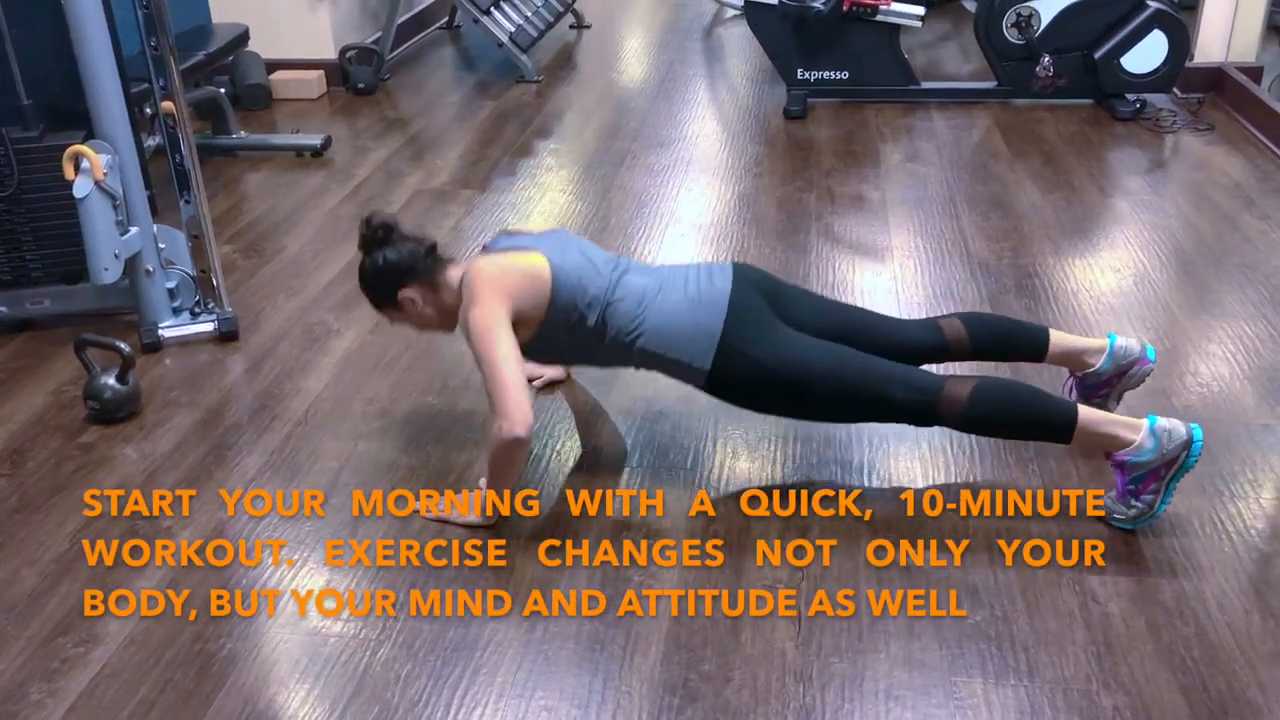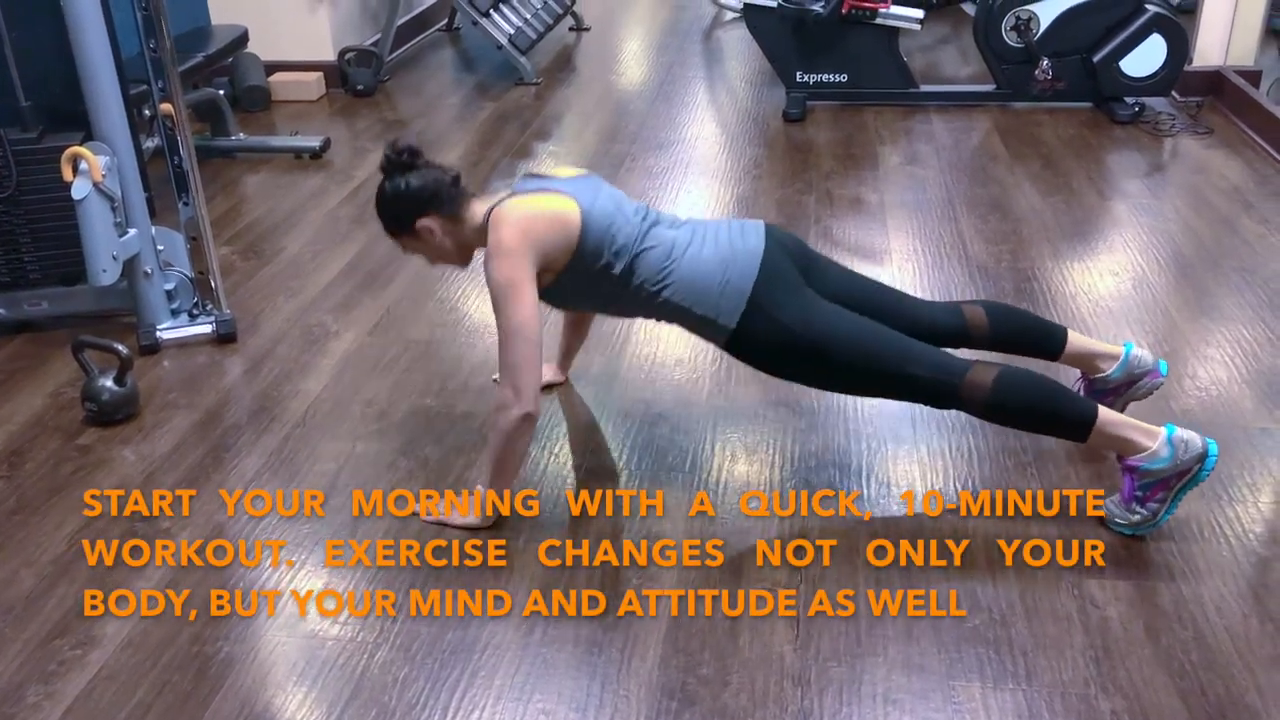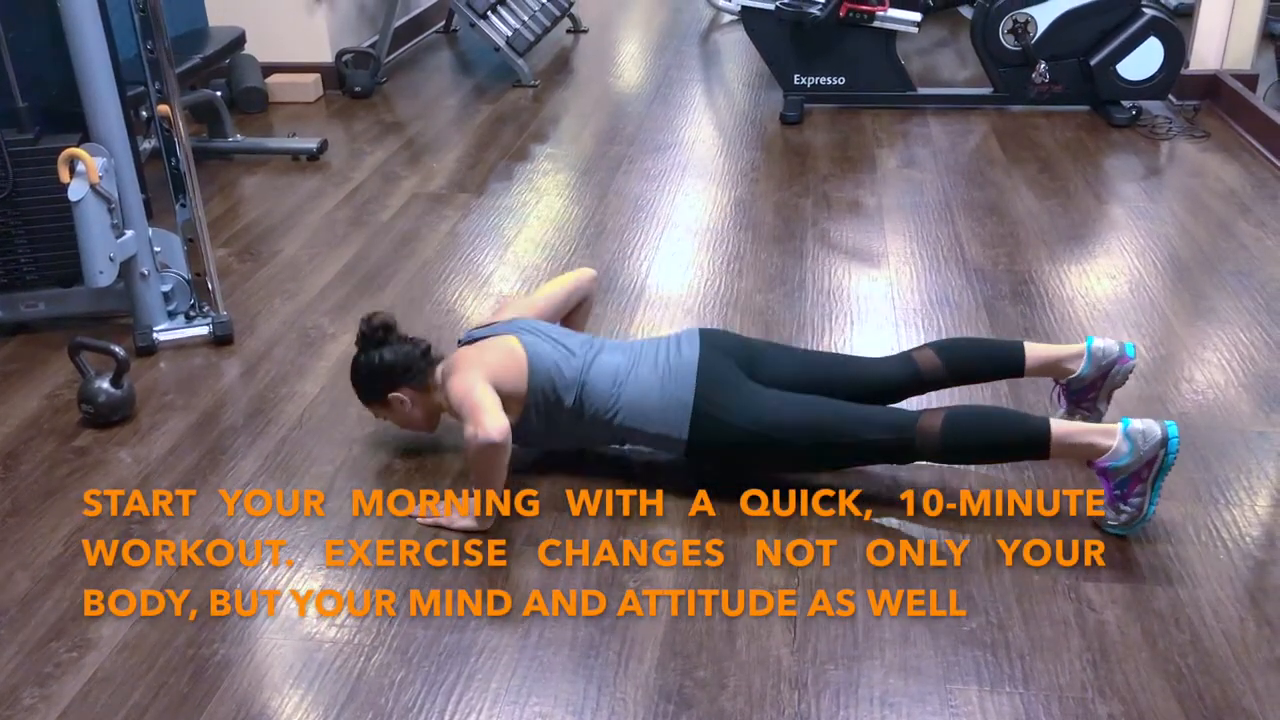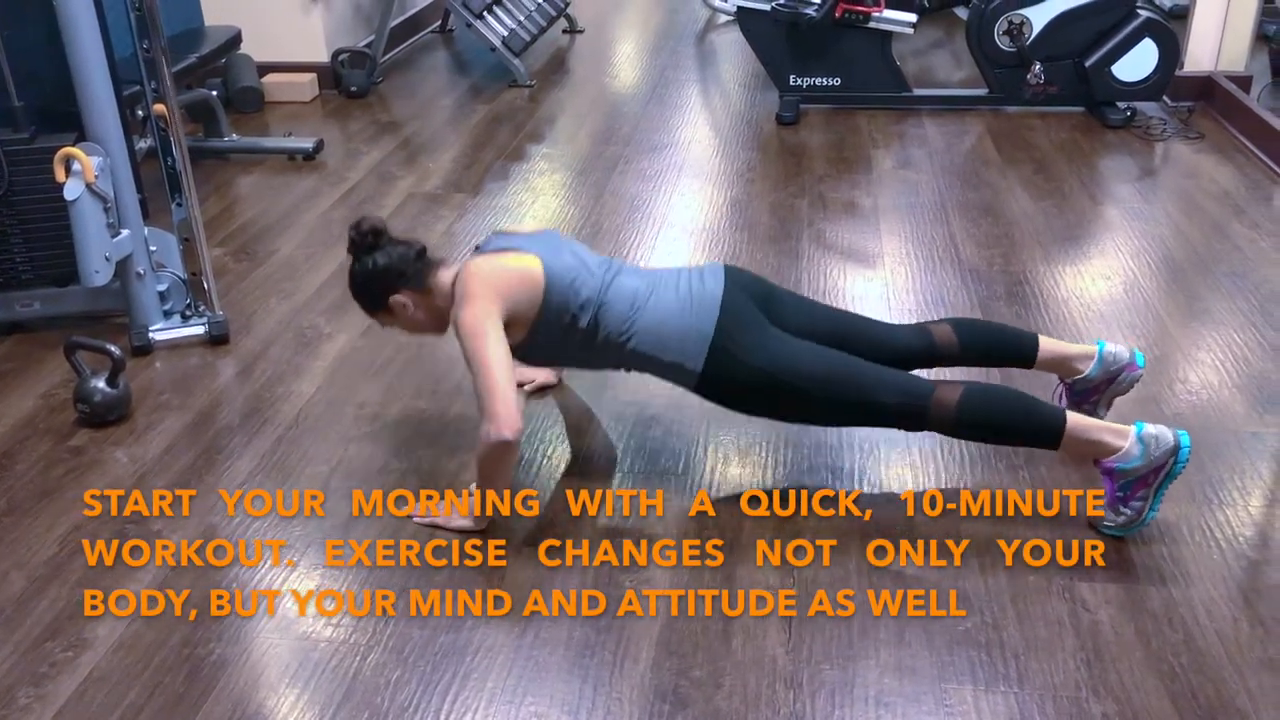
dt=0.5s
person 1, frame 1
left shoulder: (480, 300)
right shoulder: (506, 251)
left elbow: (516, 428)
left wrist: (490, 505)
right wrist: (561, 355)
left hip: (726, 349)
right hip: (726, 290)
left knee: (915, 394)
right knee: (916, 342)
left ankle: (1139, 440)
right ankle: (1100, 353)
person 1, frame 2
left shoulder: (506, 243)
right shoulder: (531, 191)
left elbow: (518, 401)
left wrist: (485, 504)
right wrist: (567, 359)
left hip: (745, 306)
right hip: (750, 249)
left knee: (937, 377)
right knee: (935, 323)
left ankle: (1157, 447)
right ankle: (1112, 360)
person 1, frame 3
left shoulder: (462, 378)
right shoulder: (498, 327)
left elbow: (490, 435)
right elbow: (585, 278)
left wrist: (483, 511)
left hip: (705, 417)
right hip: (698, 355)
left knee: (895, 433)
right knee: (888, 378)
left ankle: (1118, 443)
right ankle: (1081, 358)
person 1, frame 4
left shoulder: (472, 302)
right shoulder: (496, 249)
left elbow: (502, 433)
left wrist: (479, 509)
right wrist: (555, 368)
left hip: (716, 351)
right hip: (717, 291)
left knee: (906, 398)
right knee: (904, 344)
left ankle: (1132, 450)
right ankle: (1091, 361)
